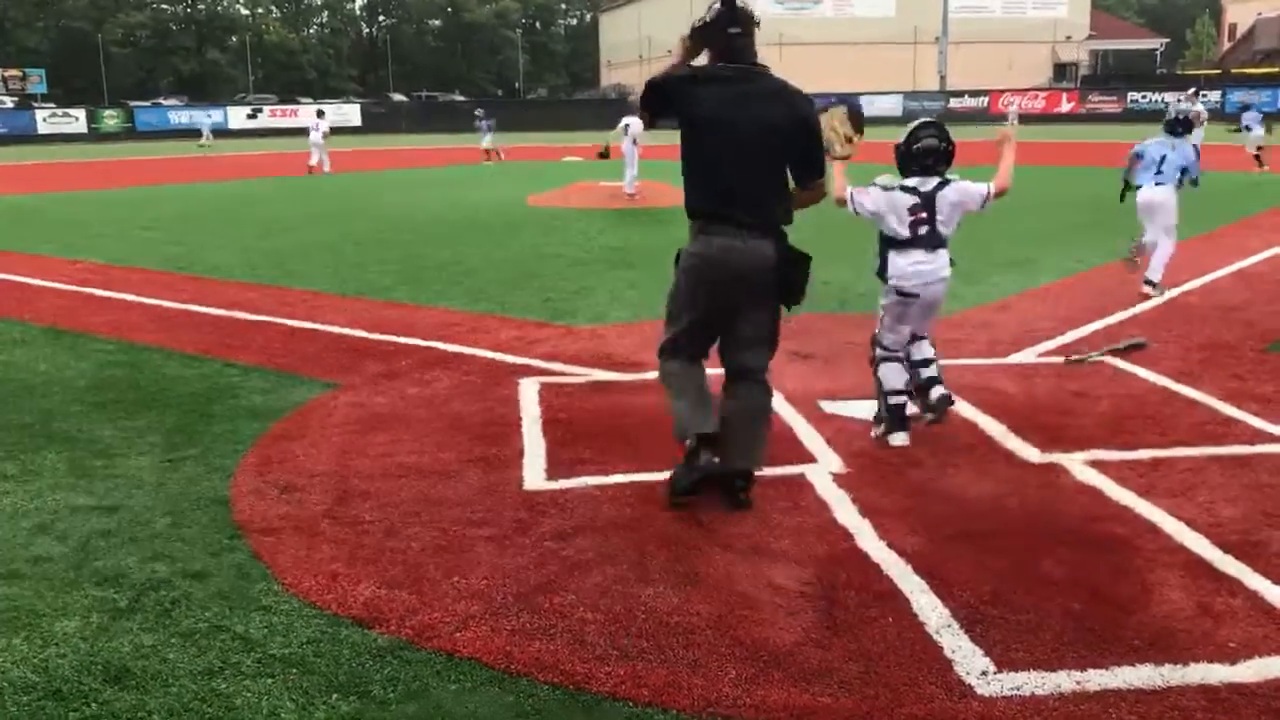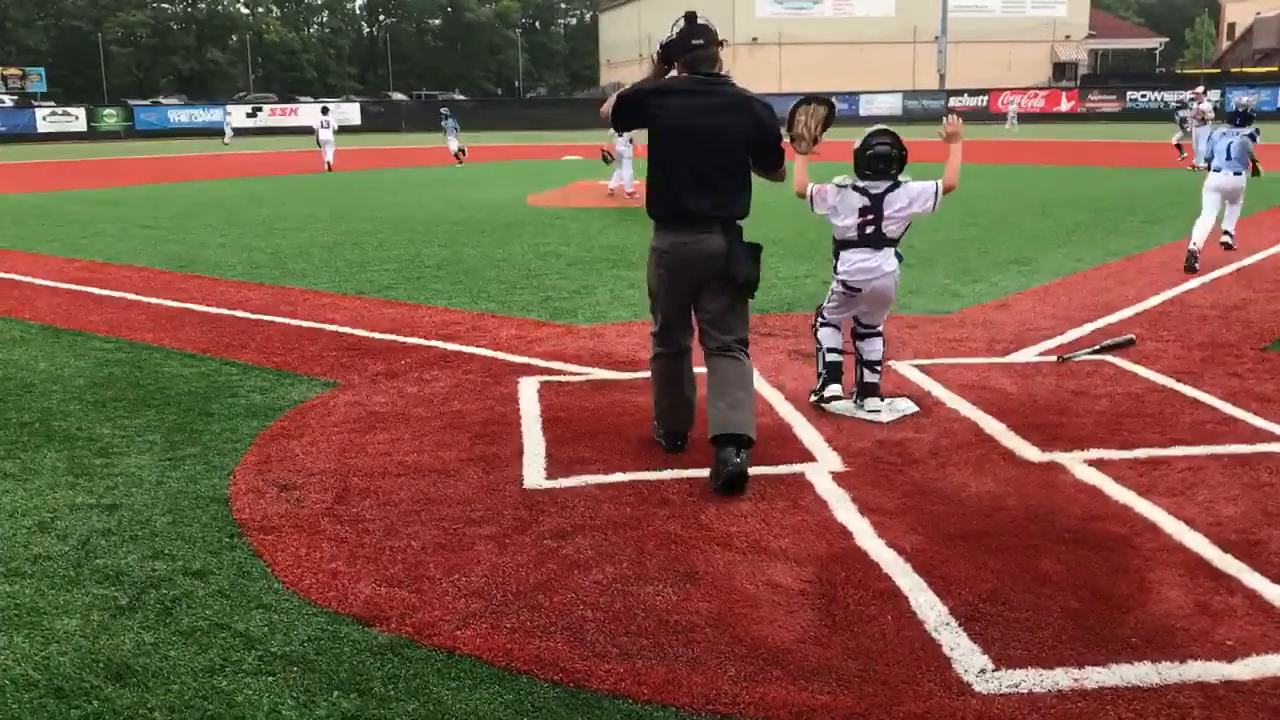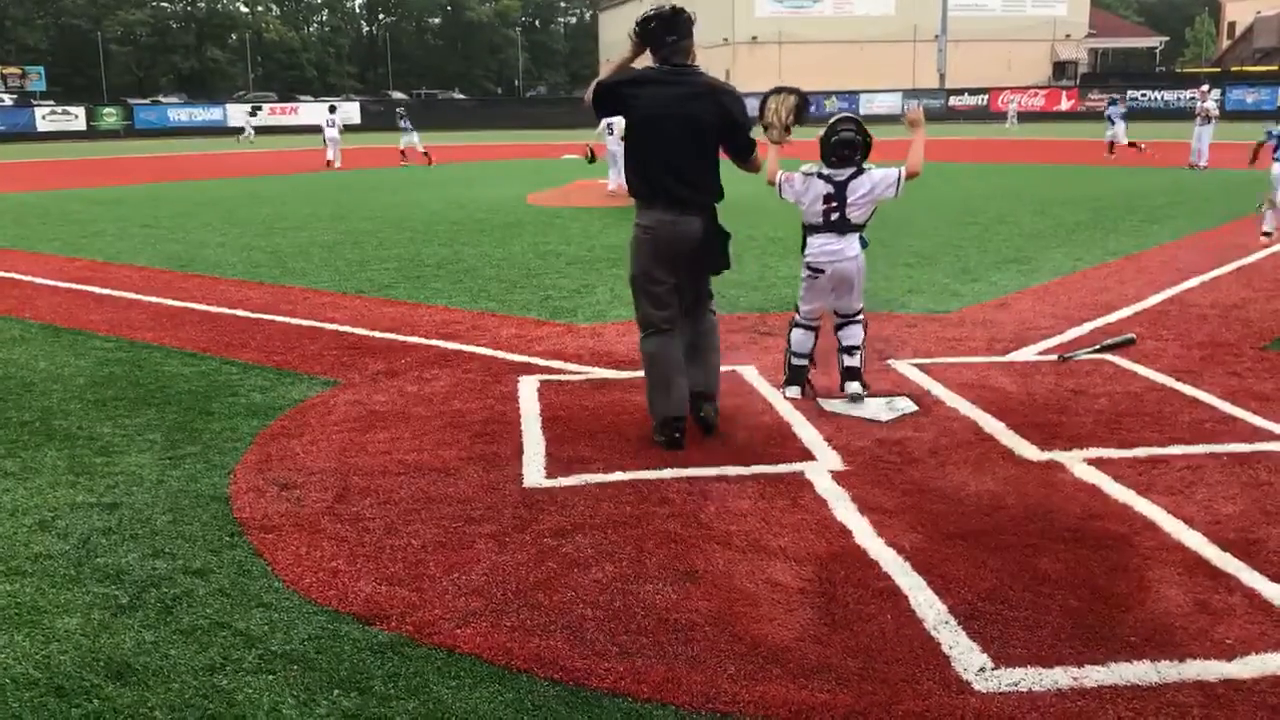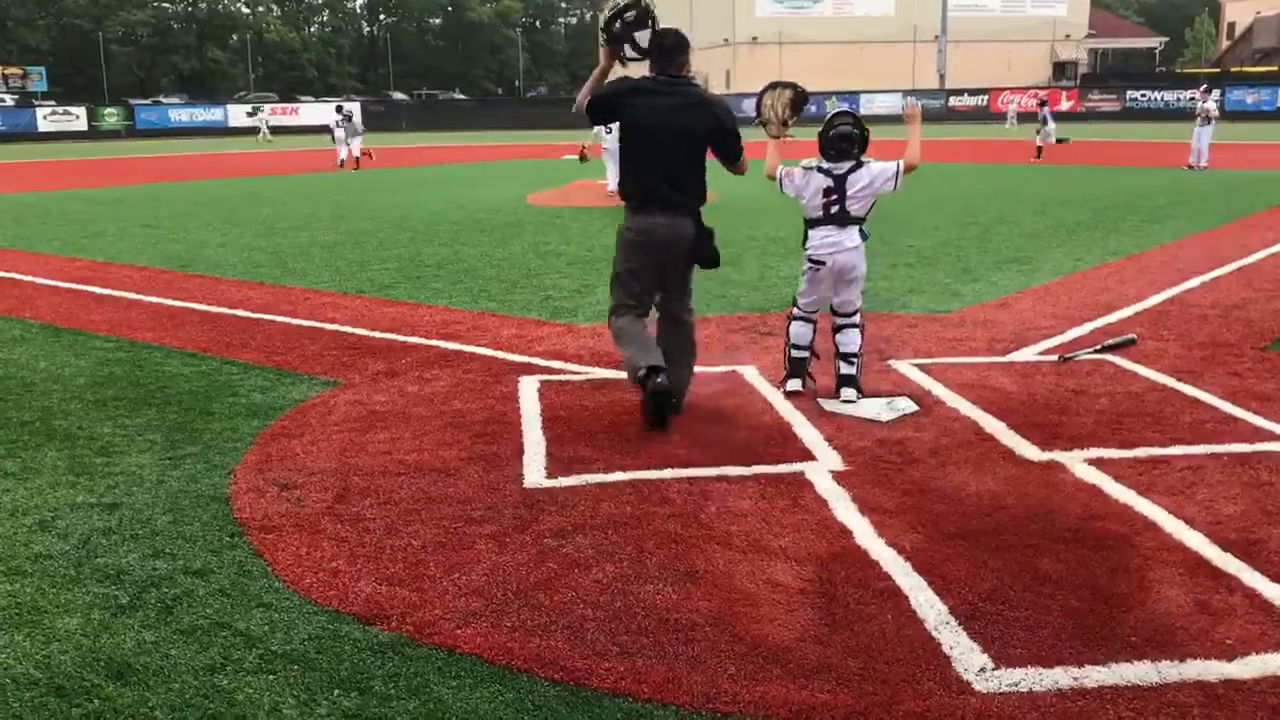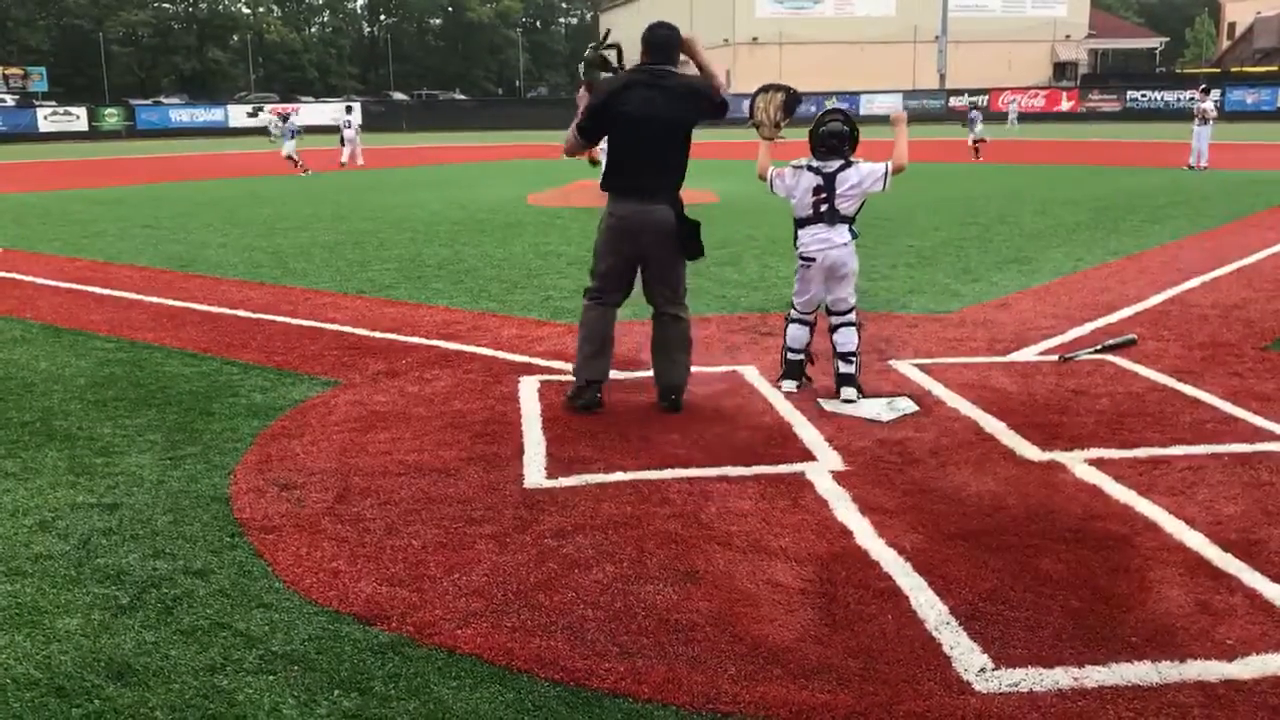
dt=0.3s
person 1, frame 1
left shoulder: (690, 86)
right shoulder: (793, 102)
left elbow: (642, 107)
right elbow: (814, 189)
left wrist: (683, 58)
left hip: (710, 244)
right hip: (768, 249)
left knee: (680, 352)
right knee: (750, 366)
left ankle: (701, 447)
right ankle: (738, 474)
person 1, frame 2
left shoulder: (656, 97)
right shoulder: (753, 106)
left elbow: (608, 112)
right elbow: (776, 172)
left wrist: (653, 74)
left hip: (672, 241)
right hip: (725, 242)
left knee: (670, 342)
right knee: (729, 346)
left ankle: (672, 430)
right ankle: (732, 446)
person 1, frame 3
left shoulder: (634, 87)
right shoulder: (721, 95)
left elbow: (592, 97)
right elbow: (751, 163)
left wrist: (630, 54)
left hip: (654, 222)
right hip: (701, 222)
left knee: (659, 325)
right knee: (699, 313)
left ankle: (671, 420)
right ankle: (703, 401)
person 1, frame 4
left shoulder: (625, 92)
right shoulder: (709, 105)
left elbow: (582, 107)
right elbow: (738, 164)
left wrist: (605, 64)
left hip: (641, 222)
right hip: (686, 224)
left knee: (626, 311)
right knee: (677, 312)
left ankle: (652, 374)
right ankle: (674, 394)
person 1, frame 5
left shoulder: (613, 89)
right shoulder: (691, 91)
left elbow: (573, 147)
right elbow: (722, 101)
left wrist: (585, 107)
right wrist: (697, 53)
left hip: (622, 210)
right hip: (666, 212)
left knee: (601, 298)
right knee: (670, 306)
left ankle: (589, 385)
right ankle: (671, 390)
person 2, frame 1
left shoulder: (888, 193)
right shoulder: (954, 190)
left elbow: (840, 195)
right elbow: (1001, 186)
left wrist: (837, 159)
right wrist: (1008, 147)
left hip: (903, 281)
right hip: (938, 278)
left knee: (888, 348)
right knee: (916, 336)
left ankle: (895, 423)
right ankle: (933, 390)
person 2, frame 2
left shoulder: (841, 192)
right shoulder: (906, 193)
left elbow: (801, 189)
right elbow: (950, 183)
left wrist: (802, 153)
right wrist: (955, 143)
left hip: (851, 274)
right hip: (886, 273)
left knee: (828, 320)
right knee: (871, 328)
left ankle: (831, 382)
right ankle: (869, 393)
person 2, frame 3
left shoulder: (808, 179)
right shoulder: (870, 179)
left elbow: (771, 176)
right elbow: (913, 169)
left wrist: (774, 142)
right wrist: (918, 130)
left hip: (818, 258)
right hip: (851, 258)
left knee: (806, 318)
right knee: (851, 316)
left ankle: (794, 381)
right ankle: (852, 379)
person 2, frame 4
left shoulder: (808, 173)
right shoulder: (869, 172)
left elbow: (771, 171)
right elbow: (911, 162)
left wrist: (774, 136)
right wrist: (914, 124)
left hip: (819, 252)
right hip: (851, 251)
left knee: (804, 312)
right knee: (848, 317)
left ankle: (795, 376)
right ankle: (848, 383)
person 2, frame 5
left shoulder: (798, 172)
right shoulder: (858, 172)
left elbow: (763, 172)
right elbow: (900, 163)
left wrist: (766, 137)
right wrist: (899, 127)
left hip: (810, 250)
right hip: (842, 249)
left knee: (801, 313)
right knee: (844, 315)
left ankle: (791, 375)
right ankle: (847, 382)
